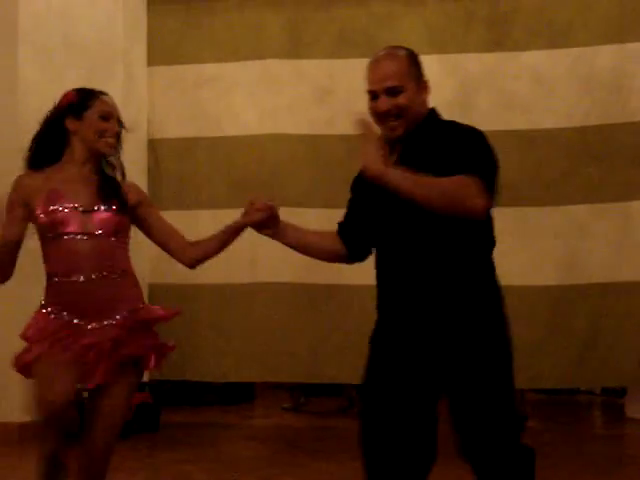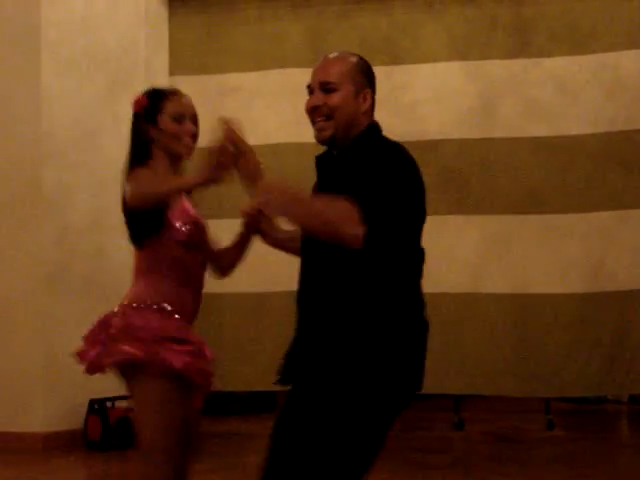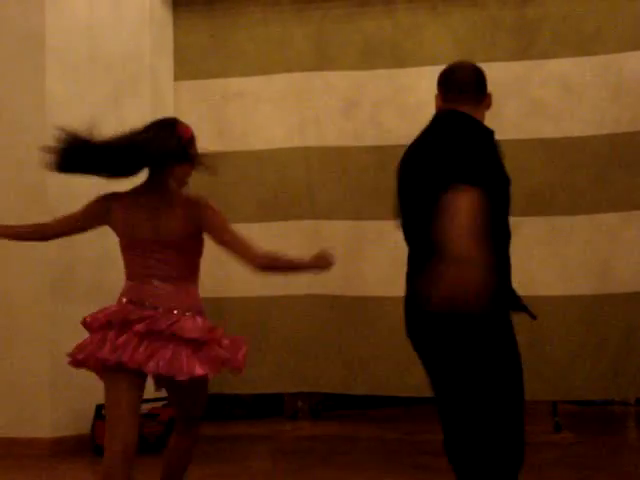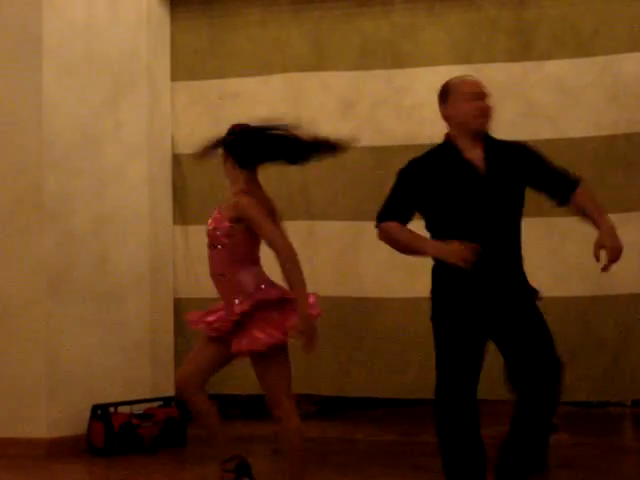
dt=0.7s
person 1, frame 1
left shoulder: (461, 143)
right shoulder: (372, 173)
left elbow: (473, 203)
right elbow: (348, 246)
left wrist: (386, 175)
right wrist: (276, 229)
left hip: (470, 326)
right hip: (398, 330)
person 1, frame 2
left shoulder: (385, 162)
right shoulder: (332, 168)
left elbow: (348, 230)
left wrist: (260, 183)
right wrist: (273, 232)
left hip: (377, 357)
right hip: (330, 358)
person 1, frame 3
left shoulder: (424, 148)
right shoulder: (472, 142)
right elbow: (463, 196)
right wrist: (465, 255)
left hip: (428, 309)
right hip: (470, 310)
left knee: (466, 431)
right knee: (497, 434)
person 1, frame 4
left shoulder: (515, 156)
right shoulder: (424, 170)
left elbow: (570, 188)
right elbow: (387, 227)
left wrist: (604, 226)
right wrist: (438, 248)
left hip: (504, 295)
right hip: (459, 299)
left knee: (541, 377)
right knee: (455, 401)
person 2, frame 1
left shoulder: (125, 192)
left elbow: (189, 255)
left wrist: (242, 223)
left hip: (125, 326)
right hip: (63, 325)
right knee: (55, 403)
right ankle: (54, 448)
person 2, frame 2
left shoulder: (176, 190)
right shoulder: (143, 177)
left elbow: (221, 266)
right elbow: (134, 198)
left wrist: (249, 226)
right wrist: (200, 177)
left hip: (174, 334)
right hip: (144, 334)
person 2, frame 3
left shoulder: (116, 205)
right shoulder: (196, 210)
left elbow: (48, 230)
right elbow: (257, 260)
right wrist: (310, 263)
left hip: (127, 333)
right hip: (183, 335)
left knee: (119, 447)
right knee: (188, 426)
person 2, frame 4
left shoulder: (242, 198)
right shoulder: (252, 198)
left elbow: (284, 251)
right elbow: (284, 249)
left wrist: (298, 307)
left hip: (256, 308)
right hip: (239, 311)
left knee: (281, 406)
right knee: (186, 381)
